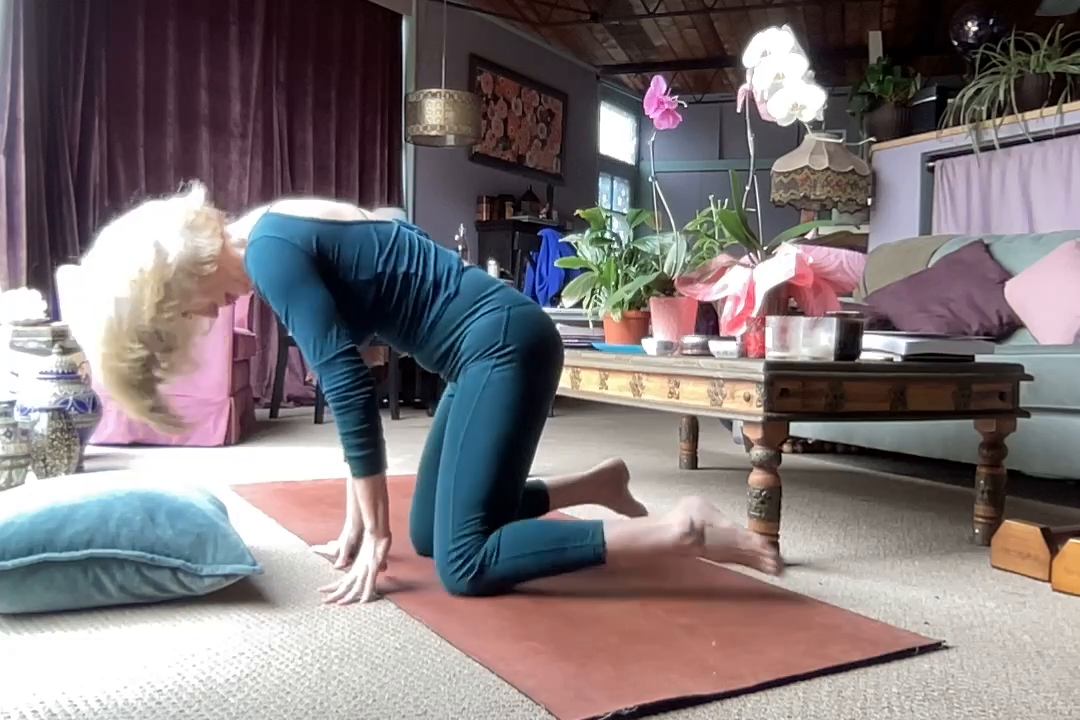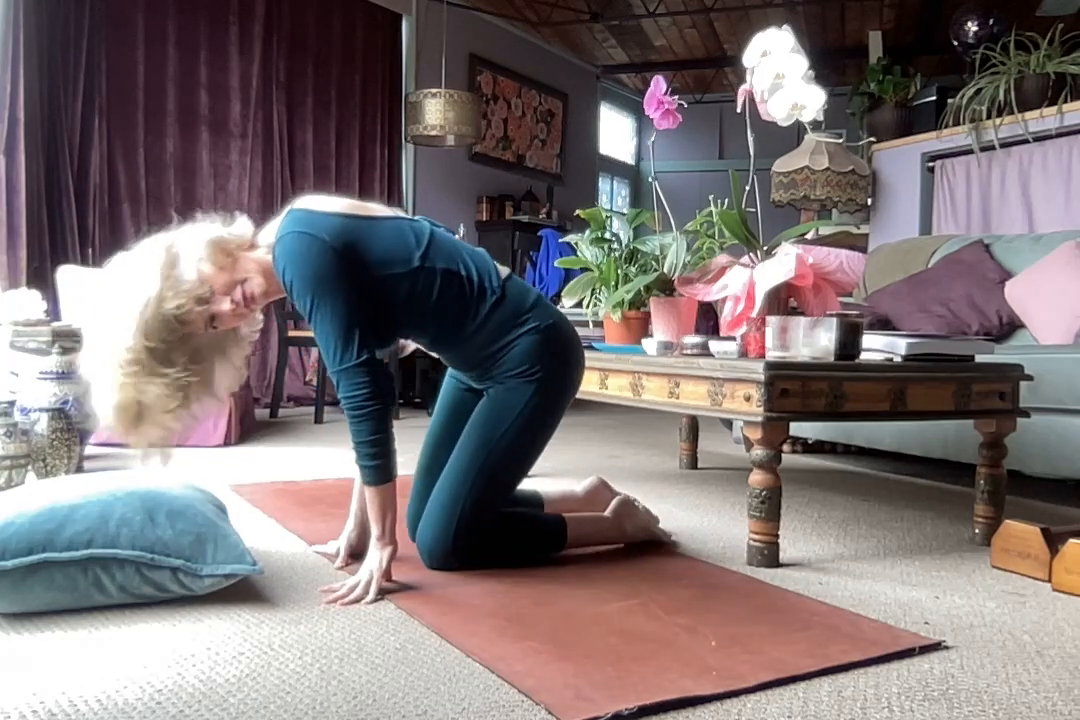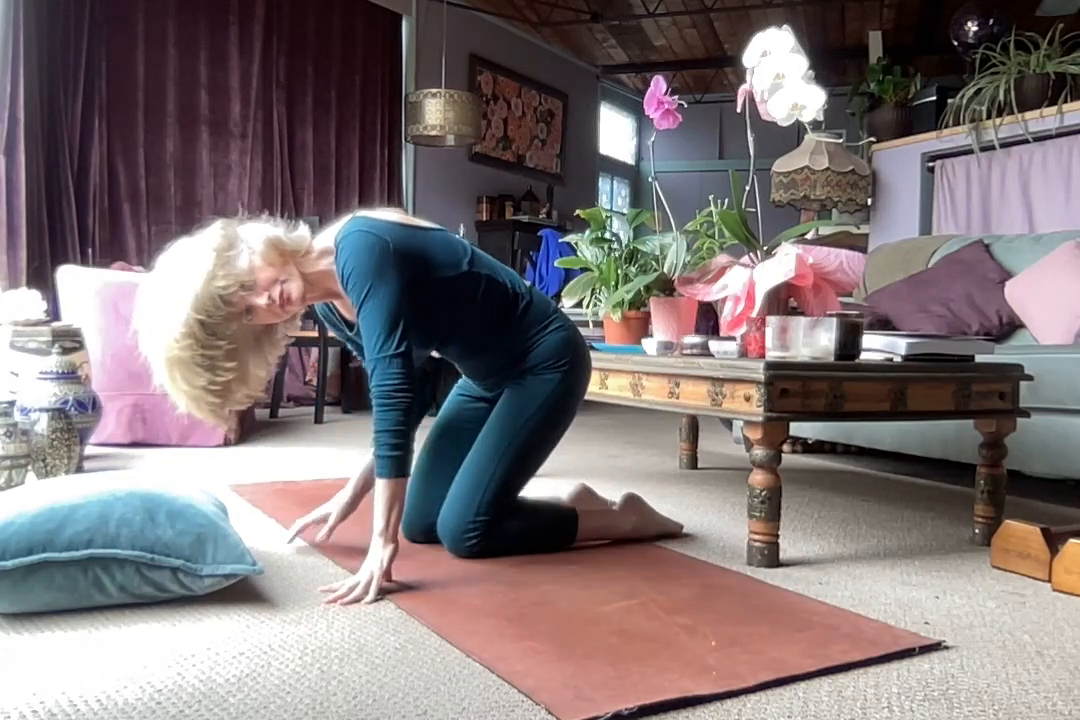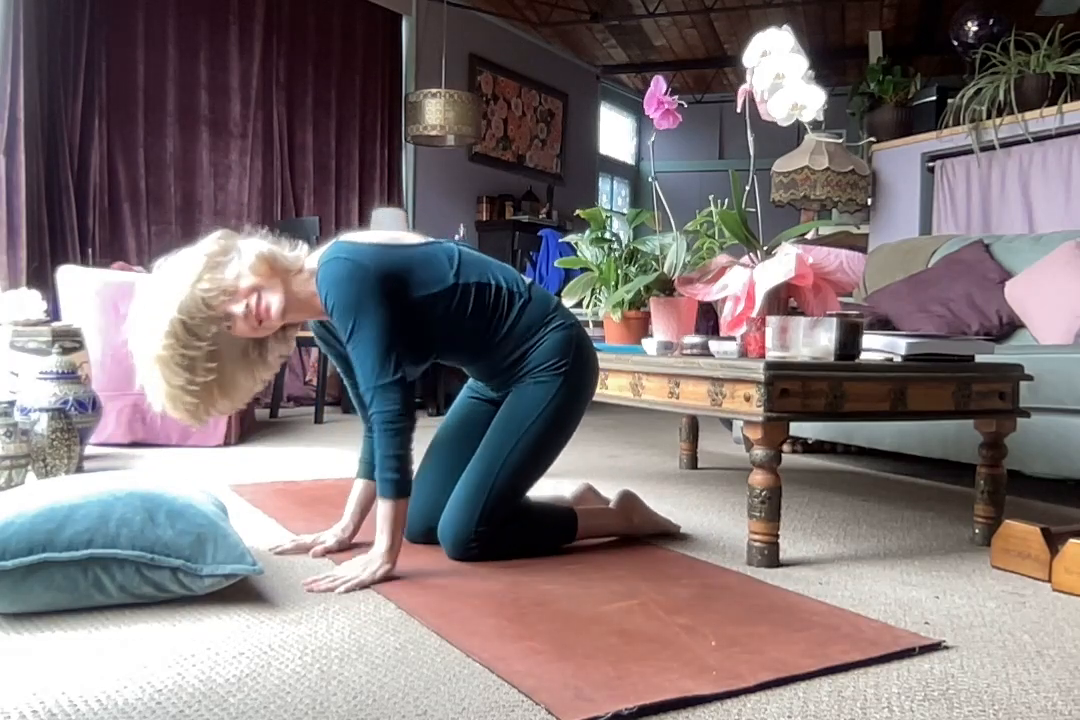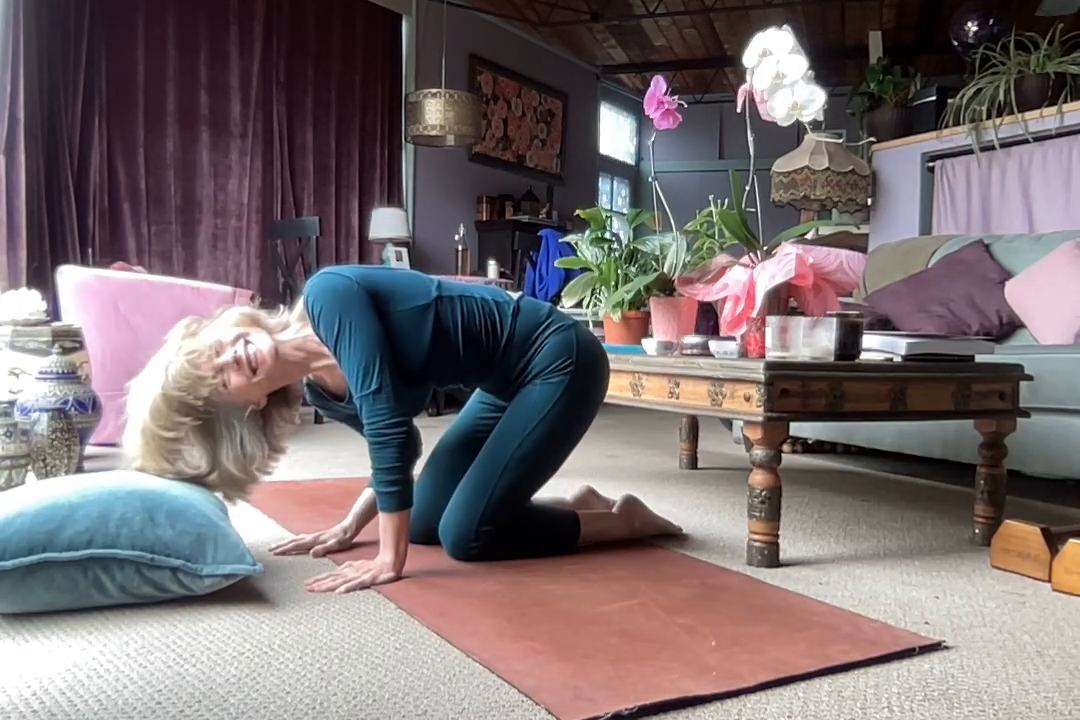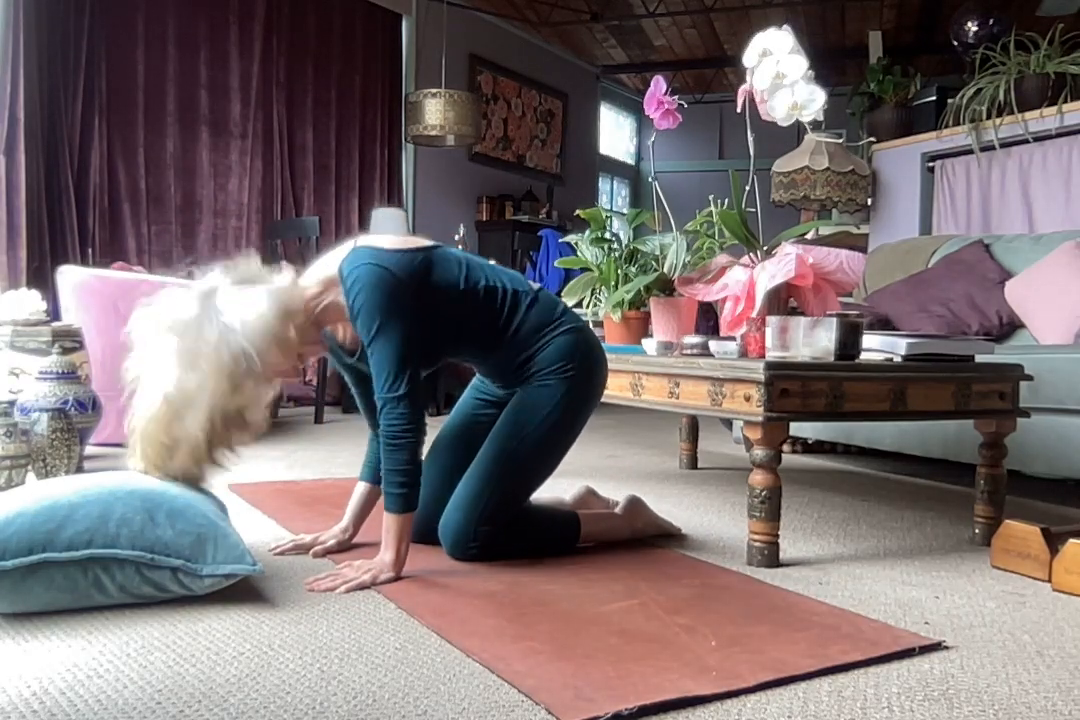
dt=0.7s
person 1, frame 1
left shoulder: (270, 253)
right shoulder: (287, 242)
left elbow: (347, 387)
right elbow: (351, 389)
left wrist: (373, 537)
right wrist: (357, 522)
left hip: (503, 344)
right hip: (489, 349)
left knee: (468, 566)
right knee: (433, 532)
left ankle: (684, 528)
right ankle: (597, 482)
person 1, frame 2
left shoulder: (299, 248)
right shoulder: (297, 269)
left elbow: (363, 392)
right elbow: (369, 394)
left wrist: (380, 543)
right wrist: (362, 523)
left hip: (530, 354)
right hip: (480, 360)
left knee: (446, 543)
right knee: (429, 516)
left ankle: (617, 522)
right ankle: (587, 497)
person 1, frame 3
left shoulder: (359, 249)
right shoulder: (330, 309)
left elbow: (395, 391)
right elbow: (396, 403)
left wrist: (383, 543)
right wrist: (347, 498)
left hip: (544, 361)
right hip: (487, 376)
left knee: (465, 530)
right knee: (420, 522)
left ankle: (625, 517)
right ankle: (576, 503)
person 1, frame 4
left shoulder: (341, 273)
right shoulder: (327, 325)
left elbow: (393, 410)
right elbow: (380, 424)
left wrist: (383, 554)
right wrist: (346, 526)
left hip: (549, 360)
right hip: (497, 376)
left knee: (464, 536)
right knee: (421, 524)
left ankle: (621, 516)
right ankle: (577, 502)
person 1, frame 5
left shoulder: (327, 296)
right shoulder: (322, 392)
left elbow: (387, 425)
right elbow: (396, 443)
left wrist: (389, 560)
right wrist: (348, 527)
left hip: (557, 361)
right hip: (508, 382)
left knee: (467, 535)
right knee: (424, 521)
left ankle: (623, 519)
right ankle: (579, 504)
person 1, frame 6
left shoulder: (364, 278)
right shoulder: (330, 334)
left elbow: (402, 419)
right elbow: (390, 431)
left wrist: (390, 559)
right wrist: (345, 527)
left hip: (557, 360)
right hip: (506, 373)
left knee: (466, 535)
right knee: (426, 521)
left ankle: (626, 520)
right ankle: (577, 503)
